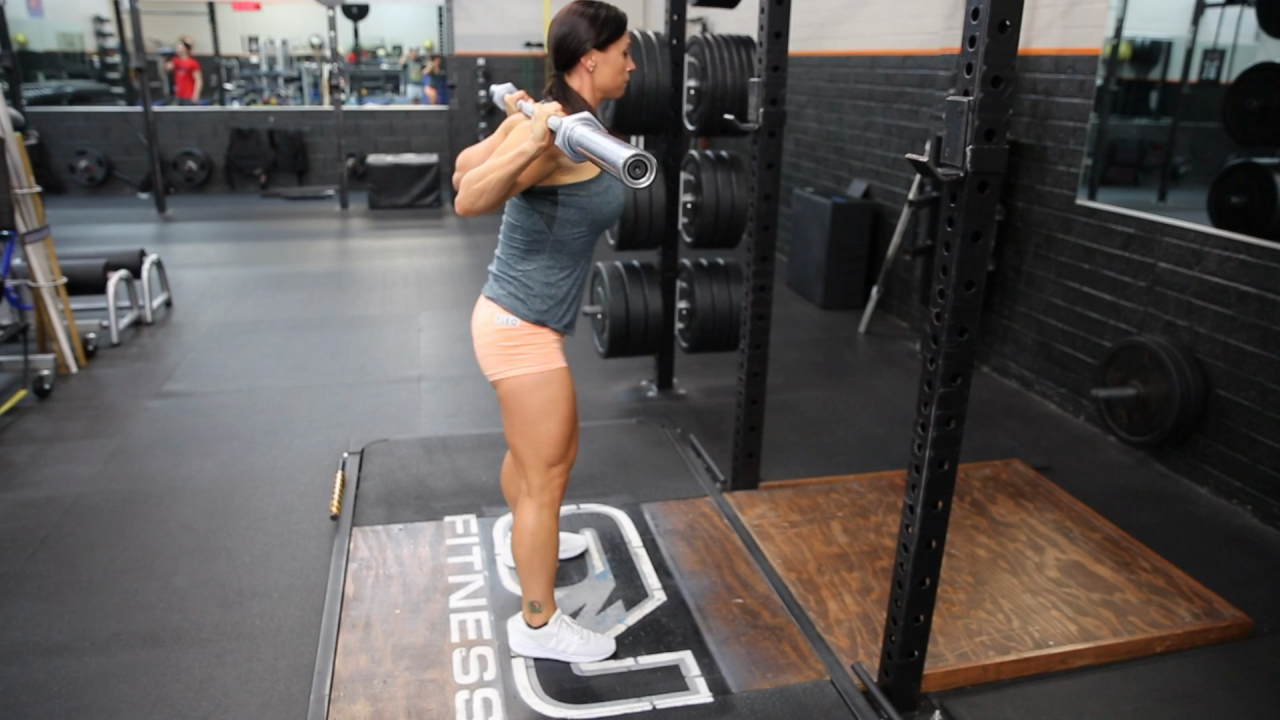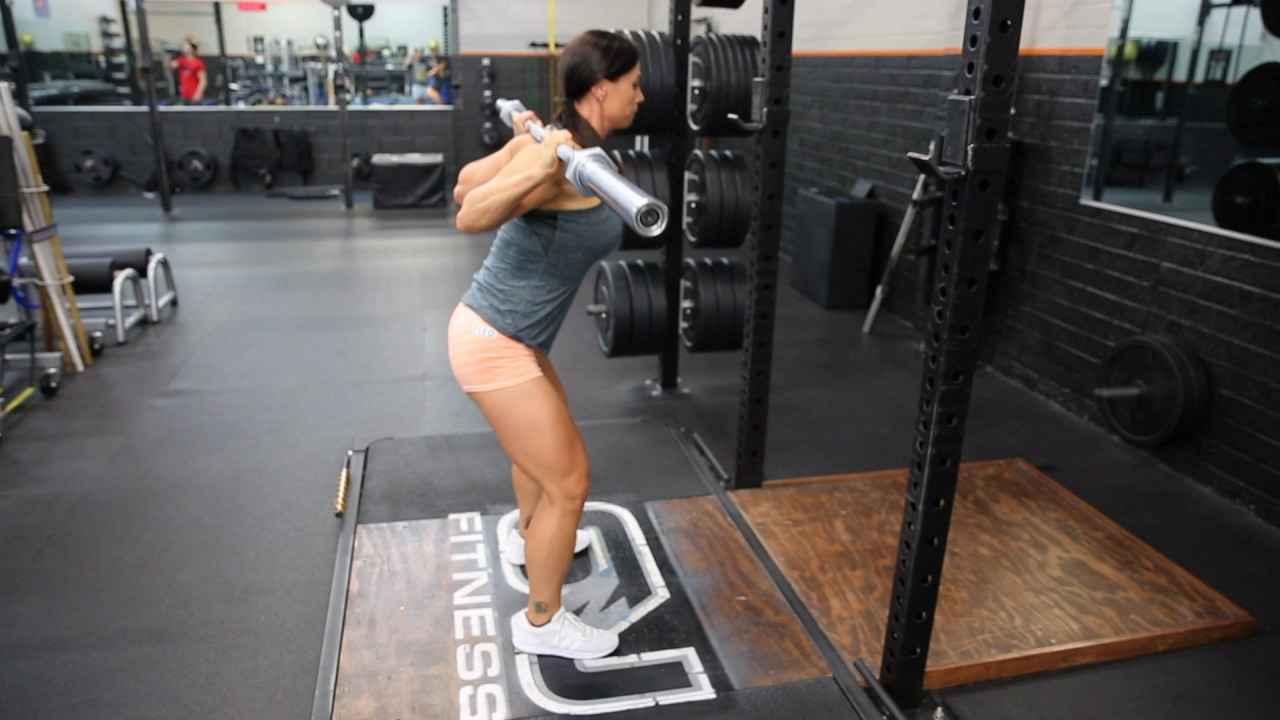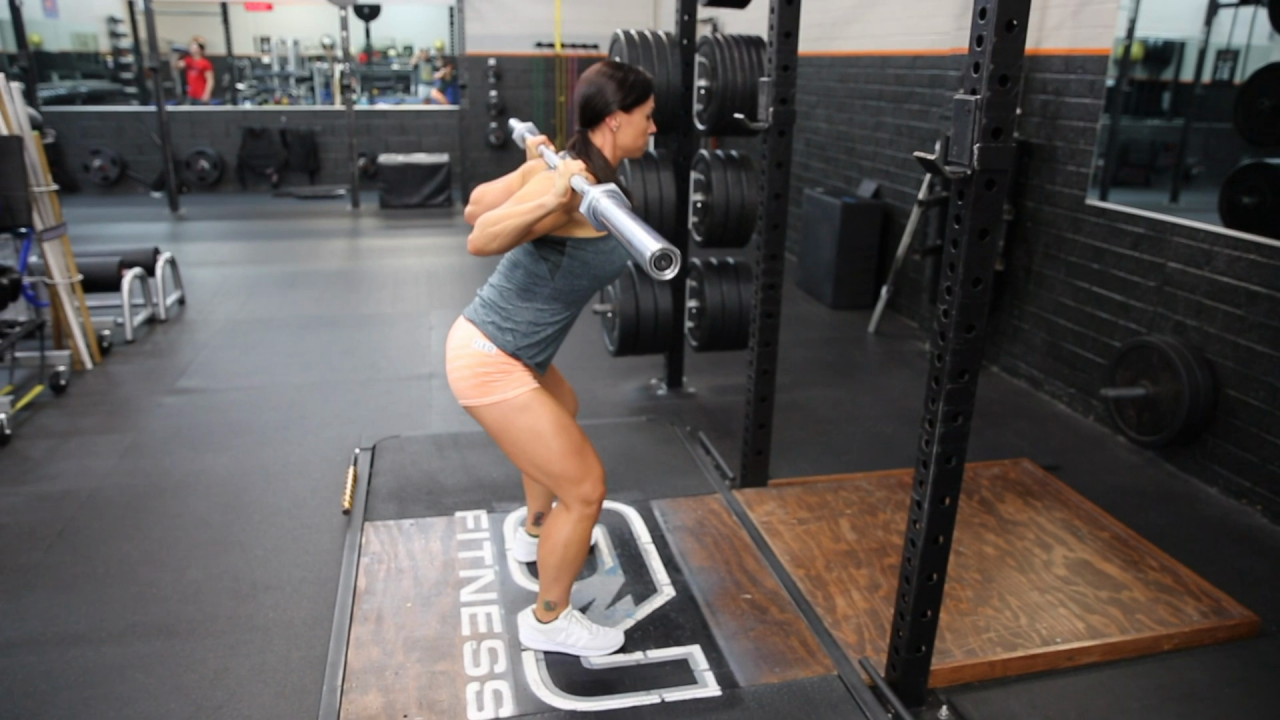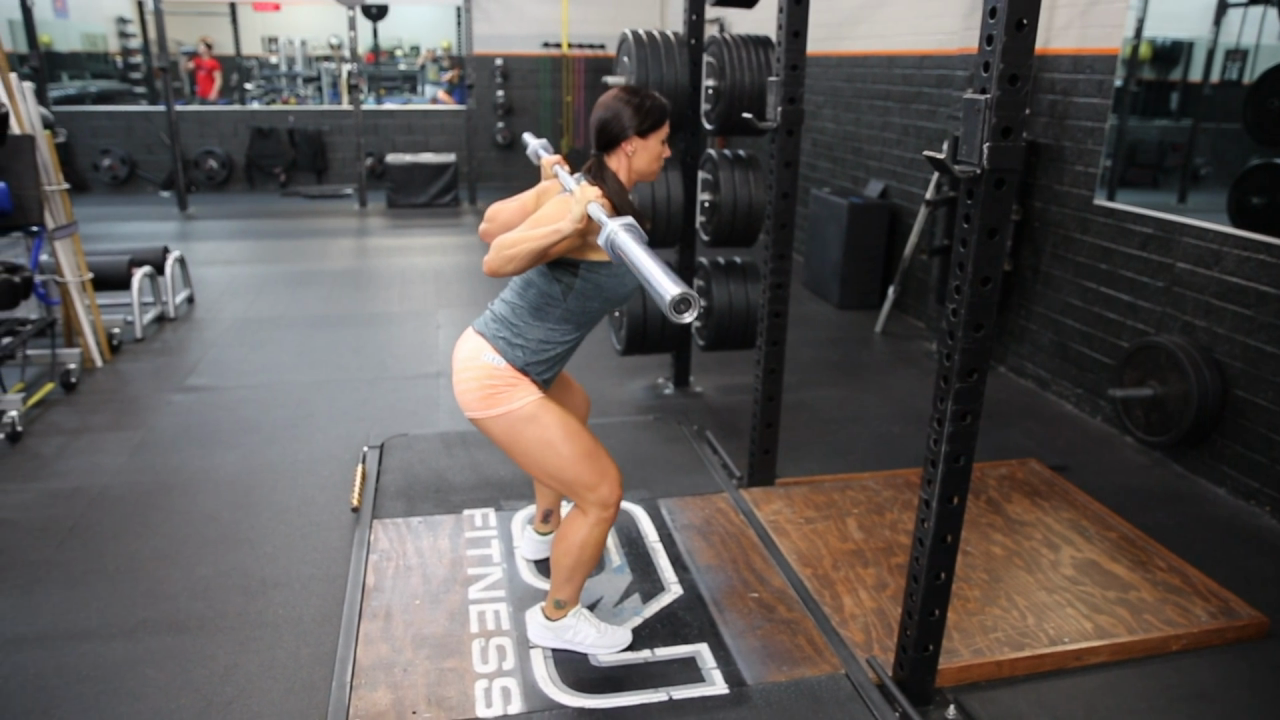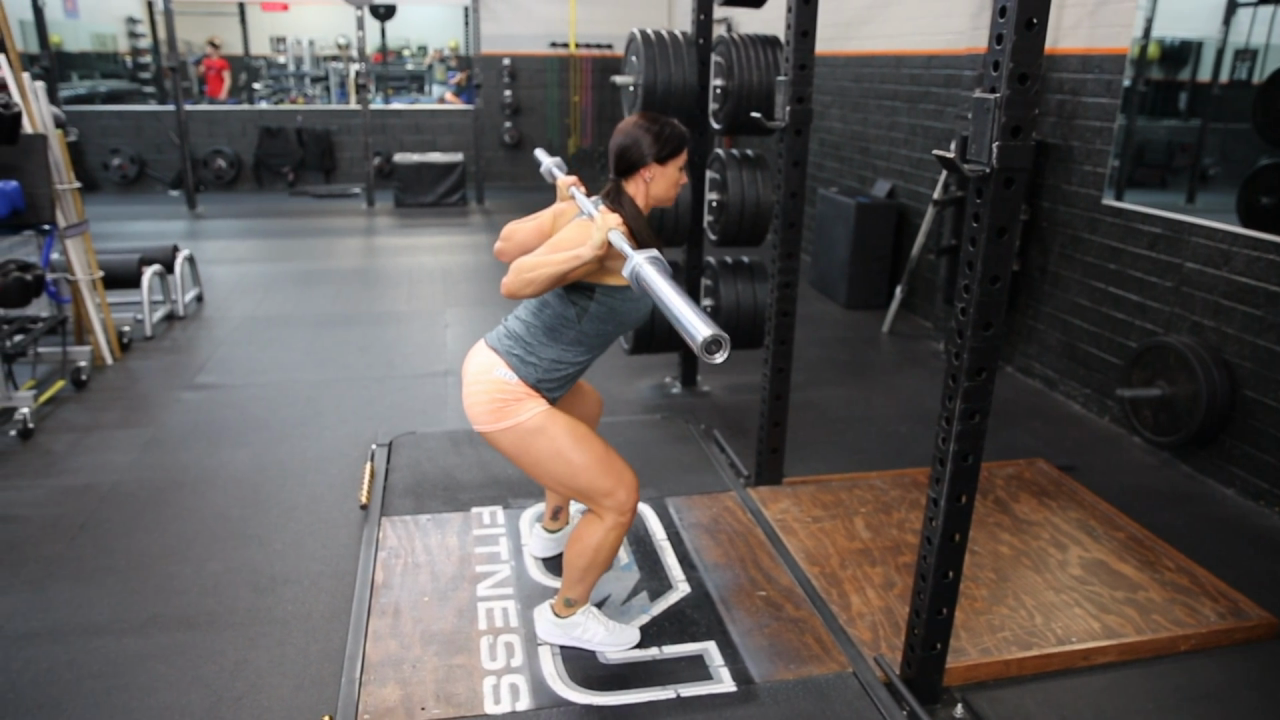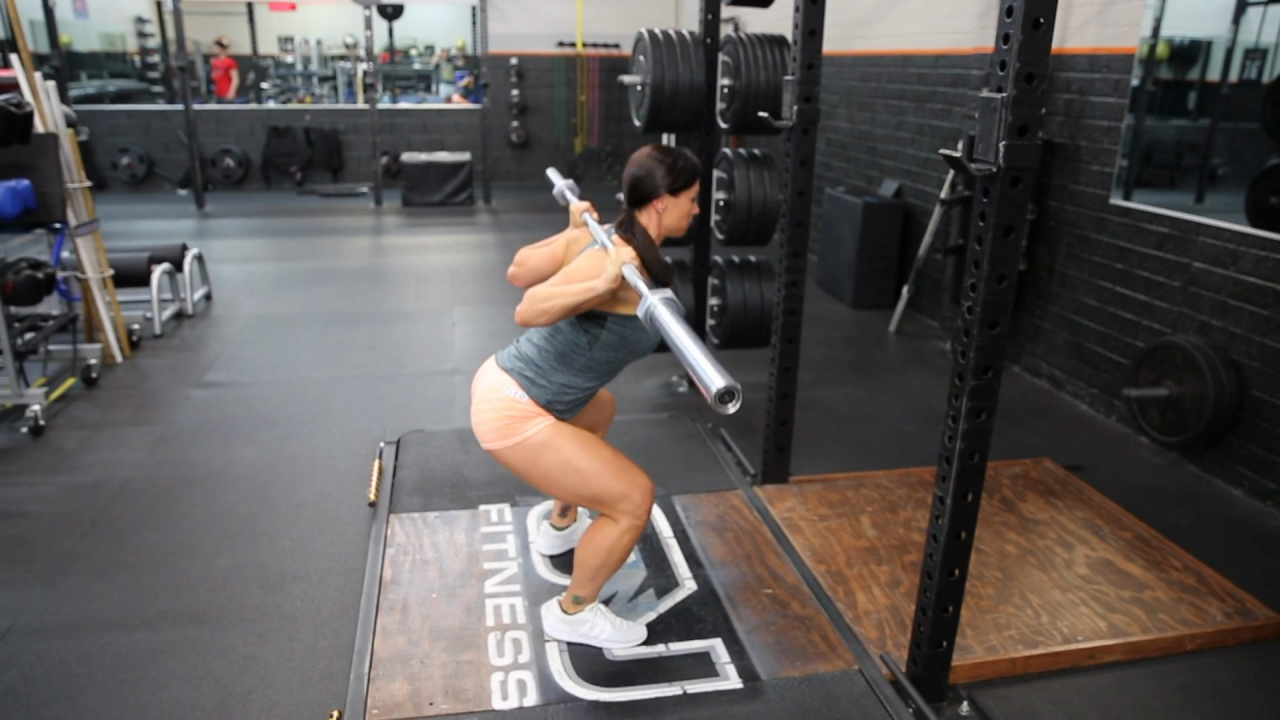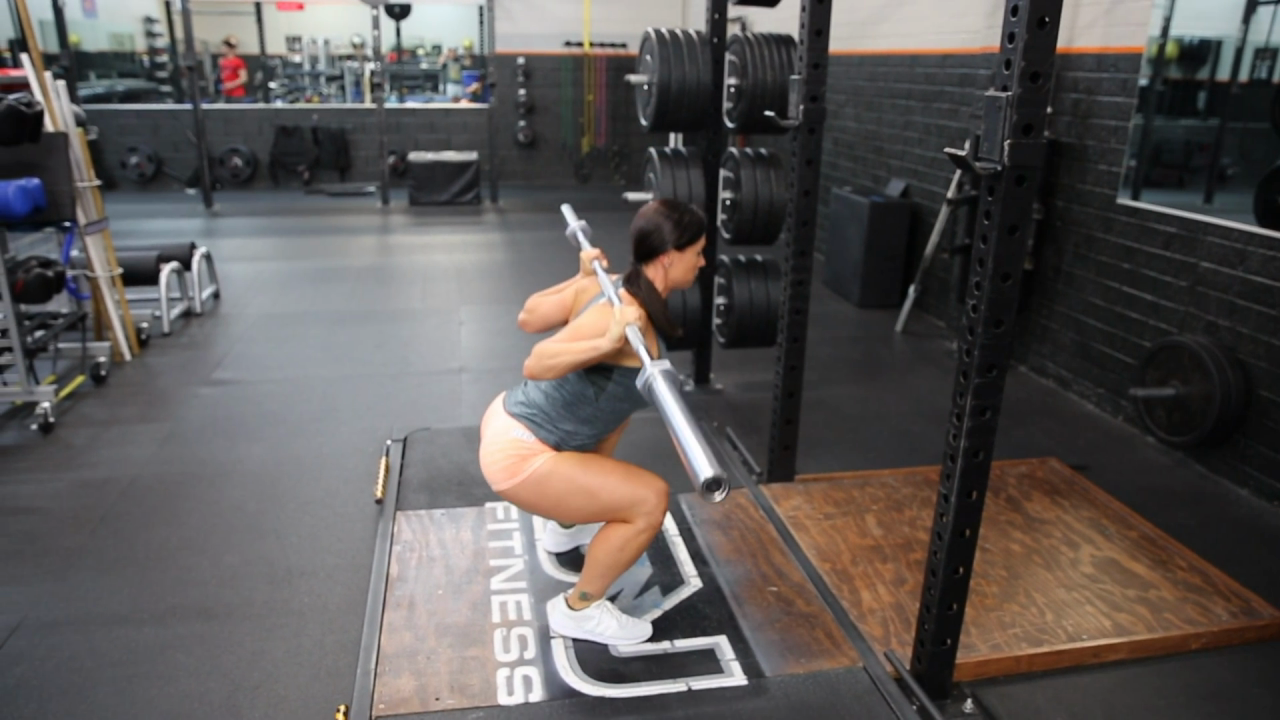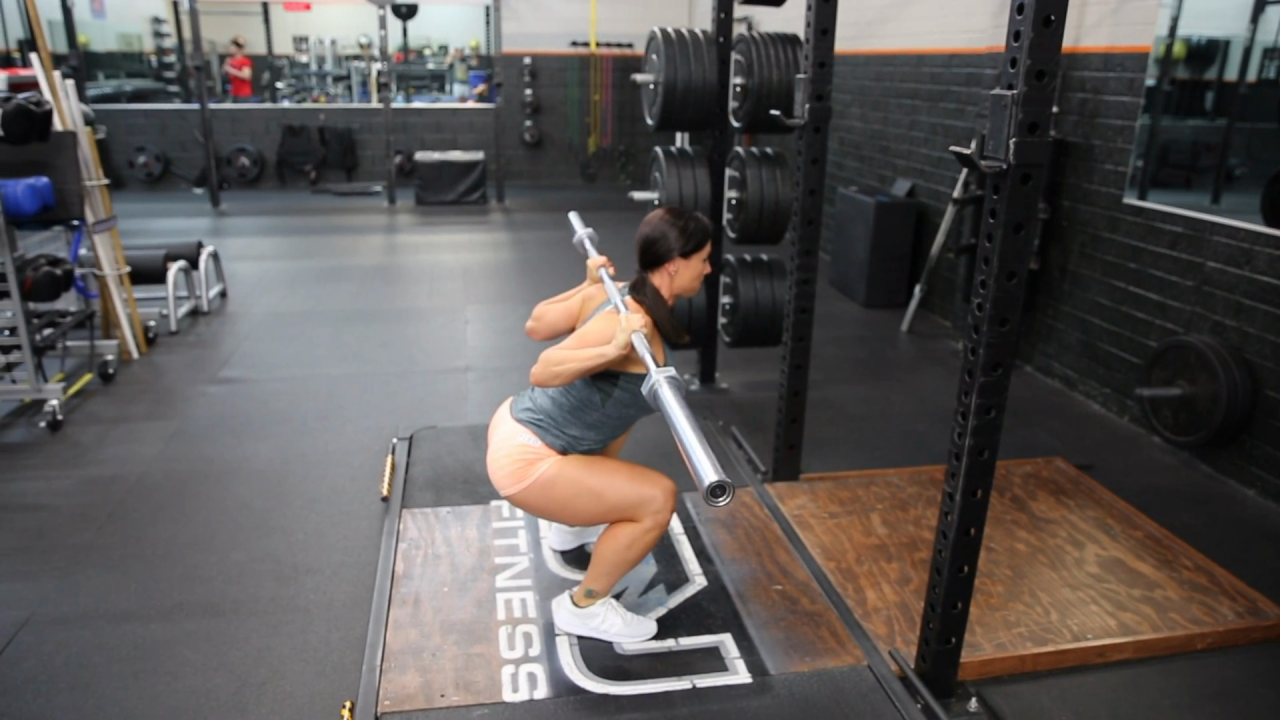
dt=0.4s
person 1, frame 1
left shoulder: (543, 118)
right shoulder: (561, 134)
left elbow: (462, 170)
right elbow: (469, 200)
left wrist: (515, 122)
right wrist: (530, 145)
left hip: (513, 316)
right hip: (524, 328)
left knee: (532, 447)
right knee: (547, 478)
left ankle: (523, 540)
right ankle: (538, 624)
person 1, frame 2
left shoulder: (549, 143)
right shoulder: (565, 160)
left elbow: (464, 188)
right elbow: (471, 217)
left wrist: (523, 144)
right wrist: (536, 170)
left hip: (497, 331)
right hip: (496, 346)
left knee: (552, 421)
right knee: (568, 484)
left ankle: (528, 535)
right ankle: (541, 622)
person 1, frame 3
left shoulder: (559, 168)
right shoulder: (575, 189)
left elbow: (474, 209)
right elbow: (481, 240)
left wrist: (533, 167)
right wrist: (550, 200)
left hip: (492, 344)
right hip: (492, 364)
left knee: (562, 413)
right knee: (584, 489)
left ankle: (535, 533)
right ankle: (548, 620)
person 1, frame 4
left shoulder: (572, 188)
right shoulder: (591, 210)
left elbow: (489, 227)
right elbow: (497, 261)
left wrist: (548, 185)
right wrist: (567, 225)
left hip: (496, 354)
right hip: (496, 378)
left knee: (575, 411)
right knee: (602, 492)
left ankle: (544, 530)
right ankle: (556, 618)
person 1, frame 5
left shoulder: (587, 210)
right shoulder: (604, 230)
left elbow: (505, 246)
right elbow: (514, 282)
left wrist: (561, 204)
right wrist: (587, 252)
left hip: (500, 366)
right hip: (504, 392)
left knee: (587, 411)
right knee: (618, 496)
left ankle: (554, 527)
right ankle: (565, 616)
person 1, frame 6
left shoulder: (598, 238)
right shoulder: (613, 261)
left elbow: (518, 271)
right elbow: (527, 312)
left wrist: (572, 229)
right wrist: (602, 284)
left hip: (506, 384)
right hip: (511, 413)
left knee: (600, 410)
right knee: (633, 498)
left ankle: (561, 526)
right ankle: (572, 613)
person 1, frame 7
left shoulder: (605, 287)
right shoulder: (624, 314)
left elbow: (528, 316)
right elbow: (536, 364)
left wrist: (582, 276)
right wrist: (608, 343)
left hip: (513, 422)
right hip: (519, 455)
left knee: (612, 415)
right knee: (649, 500)
left ankle: (567, 525)
right ankle: (578, 609)
person 1, frame 8
left shoulder: (612, 294)
right shoulder: (629, 321)
left elbow: (536, 324)
right elbow: (542, 371)
left wrist: (588, 283)
right wrist: (614, 350)
left hip: (518, 426)
right hip: (525, 460)
left knee: (617, 414)
right knee: (657, 499)
left ankle: (572, 522)
right ankle: (583, 607)
